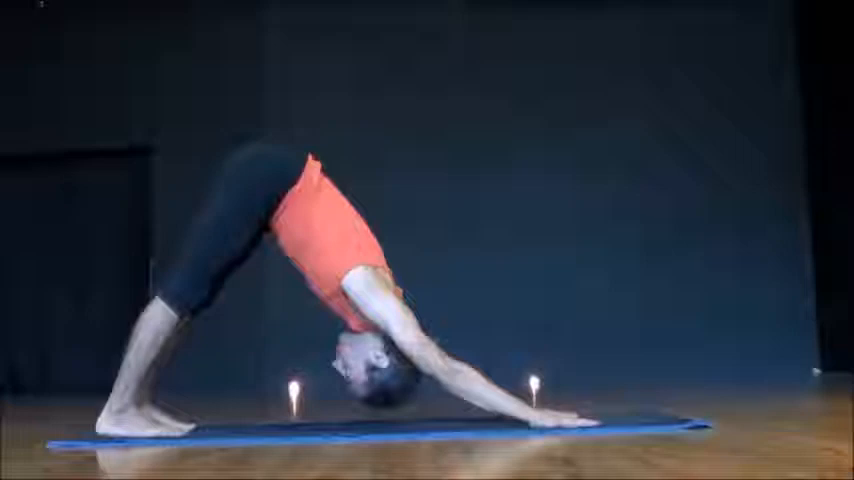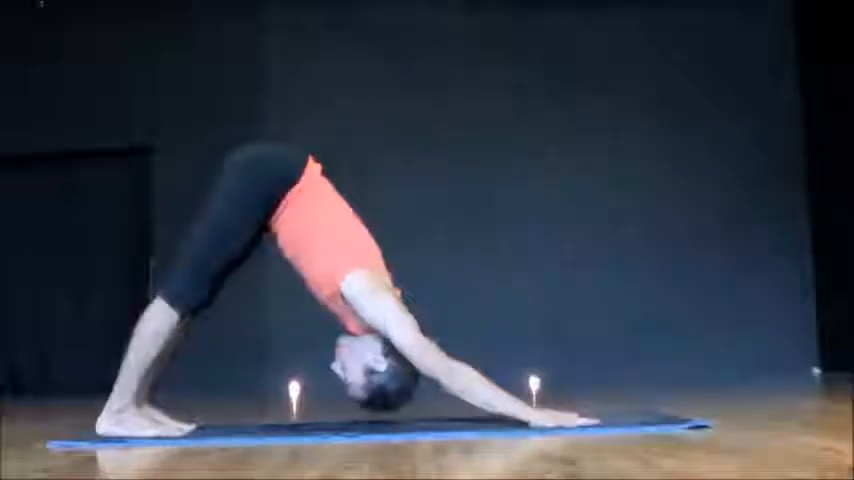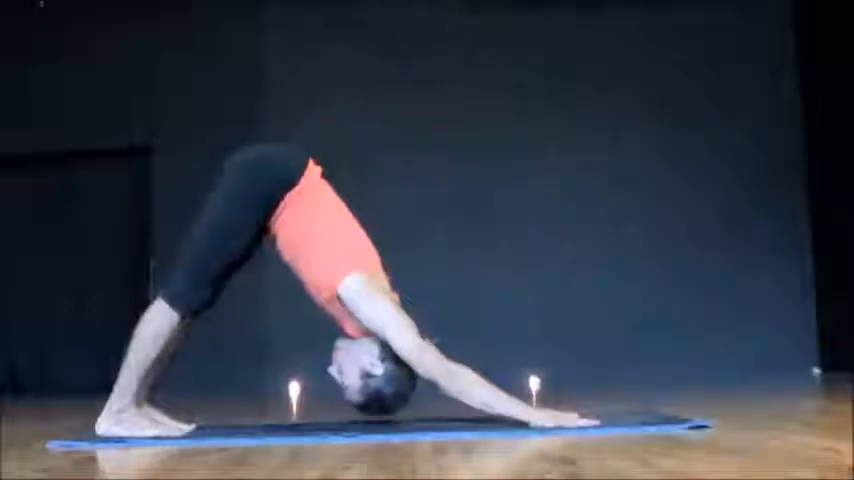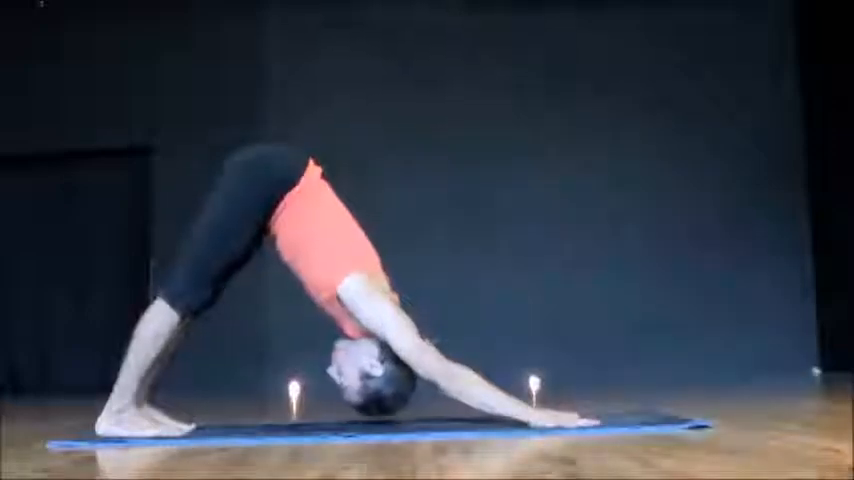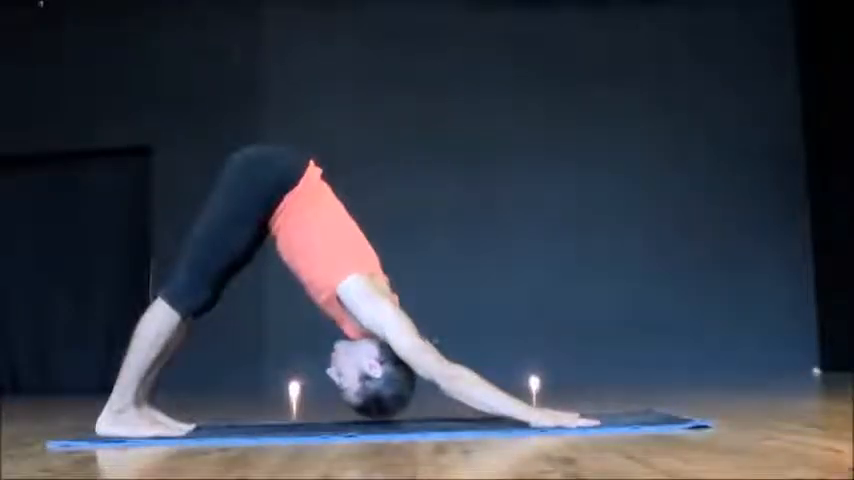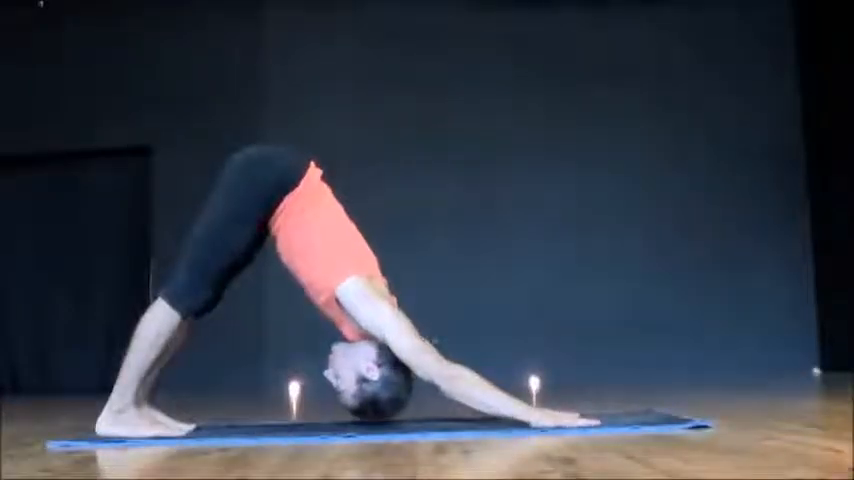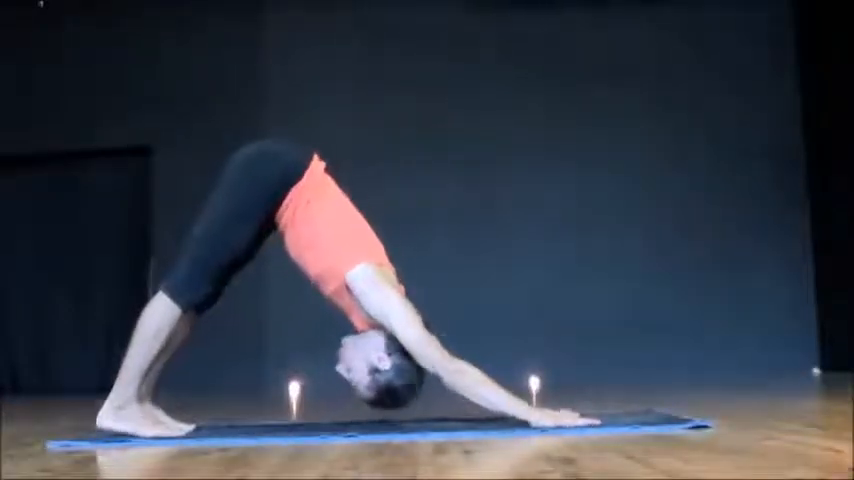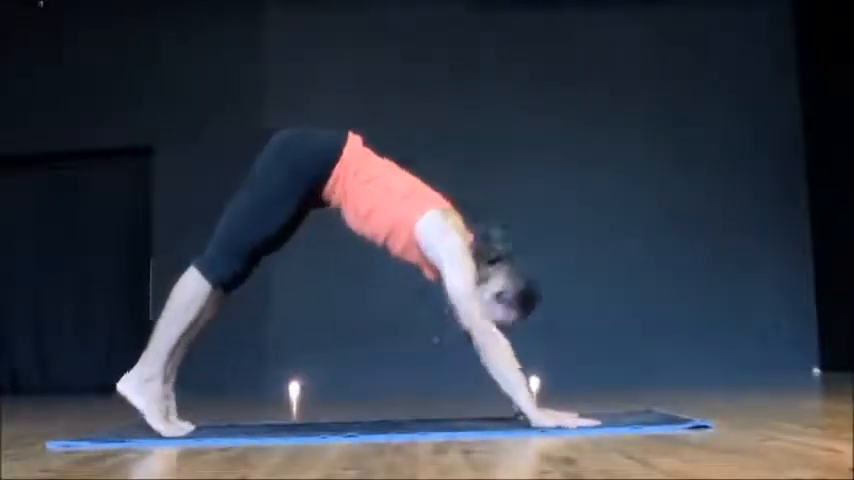
dt=0.4s
person 1, frame 1
right shoulder: (373, 300)
left elbow: (445, 369)
right elbow: (446, 369)
left hip: (279, 189)
right hip: (269, 180)
left knee: (194, 293)
right knee: (186, 288)
left ankle: (137, 403)
right ankle: (118, 409)
person 1, frame 2
right shoulder: (372, 304)
left elbow: (445, 371)
right elbow: (447, 370)
left hip: (279, 189)
right hip: (271, 180)
left knee: (196, 293)
right knee: (186, 289)
left ankle: (136, 403)
right ankle: (118, 410)
person 1, frame 3
right shoulder: (370, 309)
left elbow: (445, 373)
right elbow: (446, 373)
left hip: (278, 190)
right hip: (269, 181)
left knee: (196, 294)
right knee: (186, 289)
left ankle: (136, 403)
right ankle: (117, 410)
person 1, frame 4
right shoulder: (369, 309)
left elbow: (444, 373)
right elbow: (445, 373)
left hip: (279, 191)
right hip: (271, 181)
left knee: (197, 295)
right knee: (187, 290)
left ankle: (136, 403)
right ankle: (118, 410)
person 1, frame 5
right shoulder: (369, 309)
left elbow: (445, 373)
right elbow: (446, 374)
left hip: (278, 190)
right hip: (268, 181)
left knee: (196, 296)
right knee: (187, 290)
left ankle: (136, 403)
right ankle: (118, 410)
person 1, frame 6
right shoulder: (368, 309)
left elbow: (444, 374)
right elbow: (445, 374)
left hip: (279, 190)
right hip: (269, 181)
left knee: (198, 296)
right knee: (189, 291)
left ankle: (137, 403)
right ankle: (119, 409)
person 1, frame 7
left shoulder: (382, 307)
right shoulder: (380, 299)
left elbow: (446, 367)
right elbow: (447, 367)
left hip: (283, 186)
right hip: (272, 177)
left knee: (200, 291)
right knee: (191, 283)
left ankle: (139, 400)
right ankle: (121, 403)
person 1, frame 8
left shoulder: (462, 254)
right shoulder: (451, 249)
left elbow: (485, 334)
right elbow: (483, 335)
left wrist: (525, 404)
right wrist: (534, 412)
left hip: (323, 167)
right hip: (311, 159)
left knee: (230, 270)
right knee: (222, 262)
left ankle: (159, 383)
right ankle: (147, 376)
